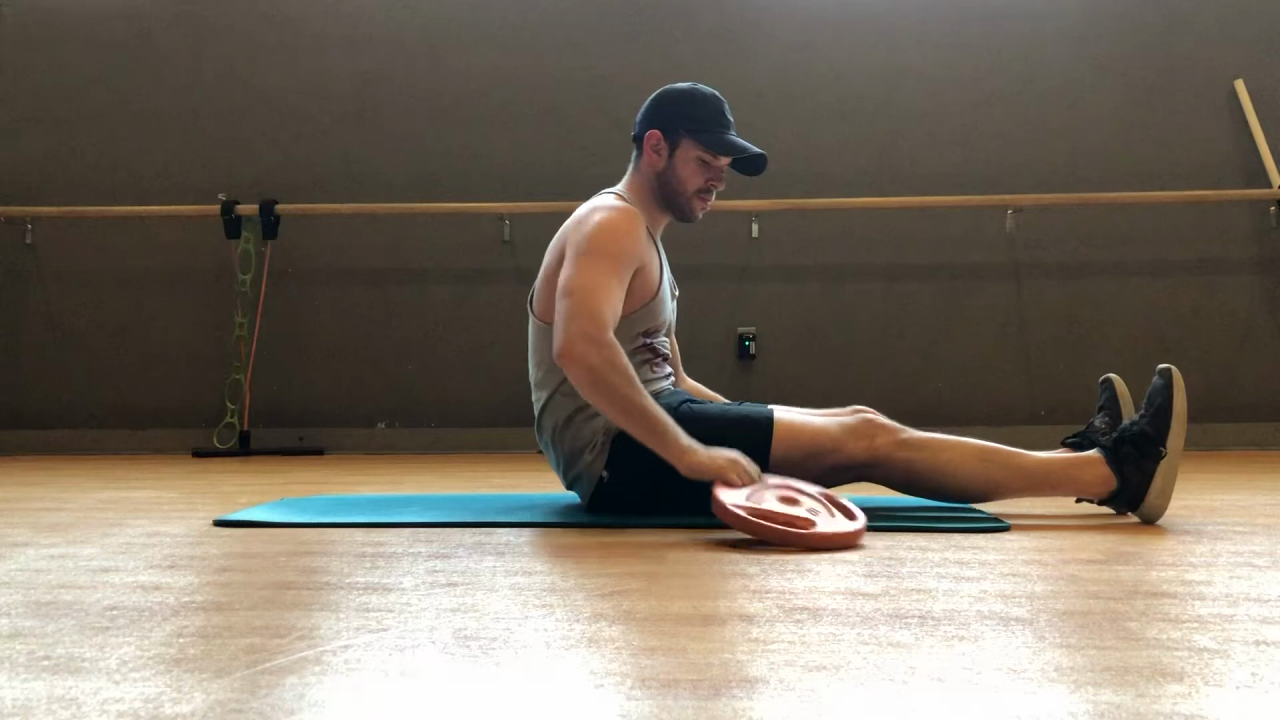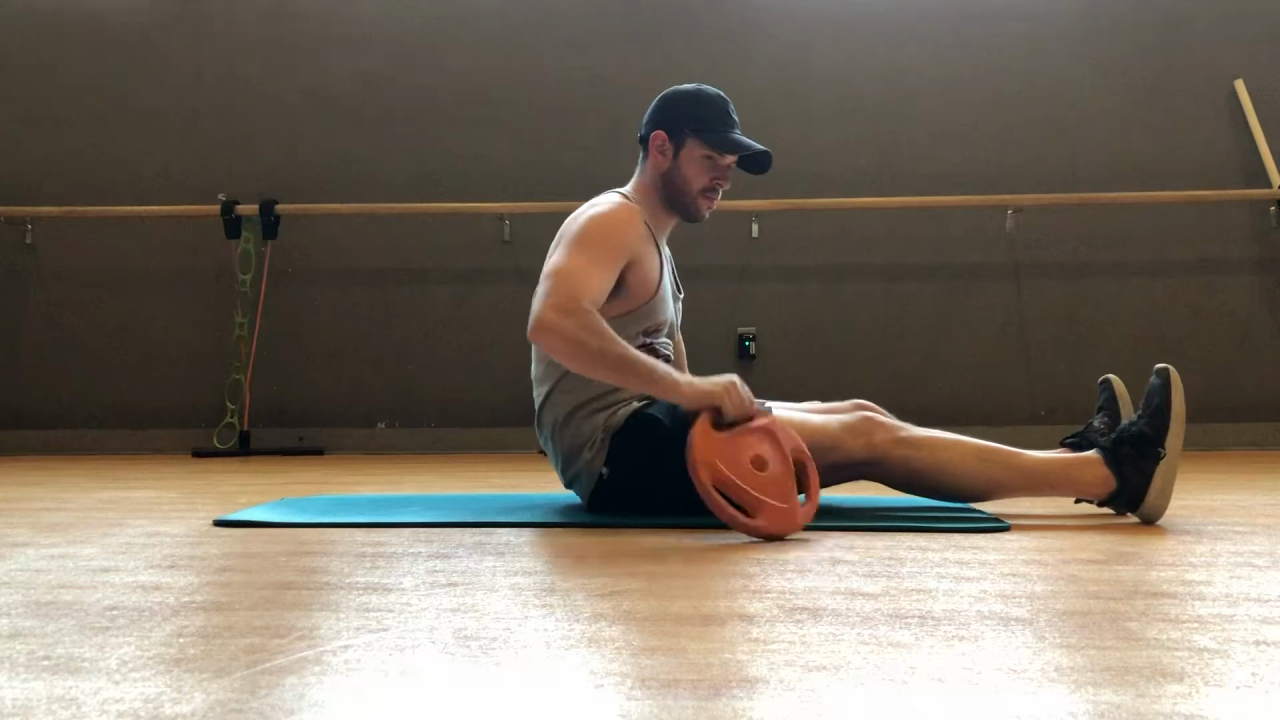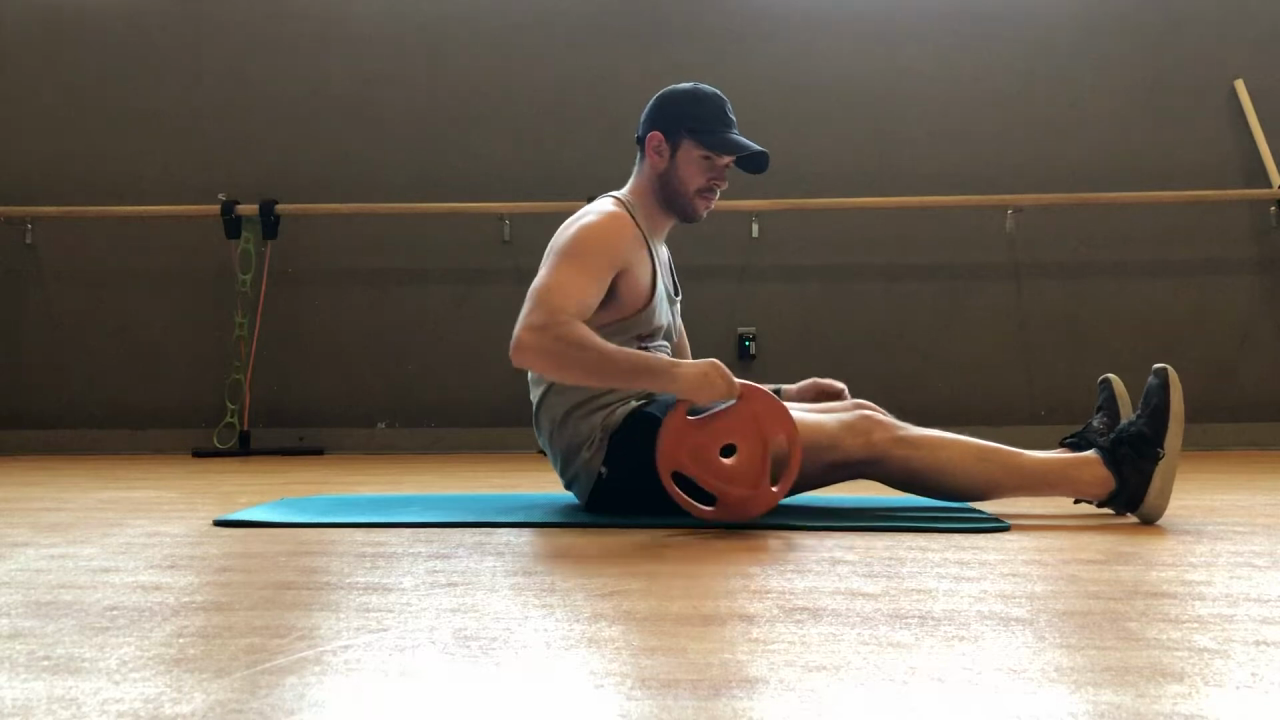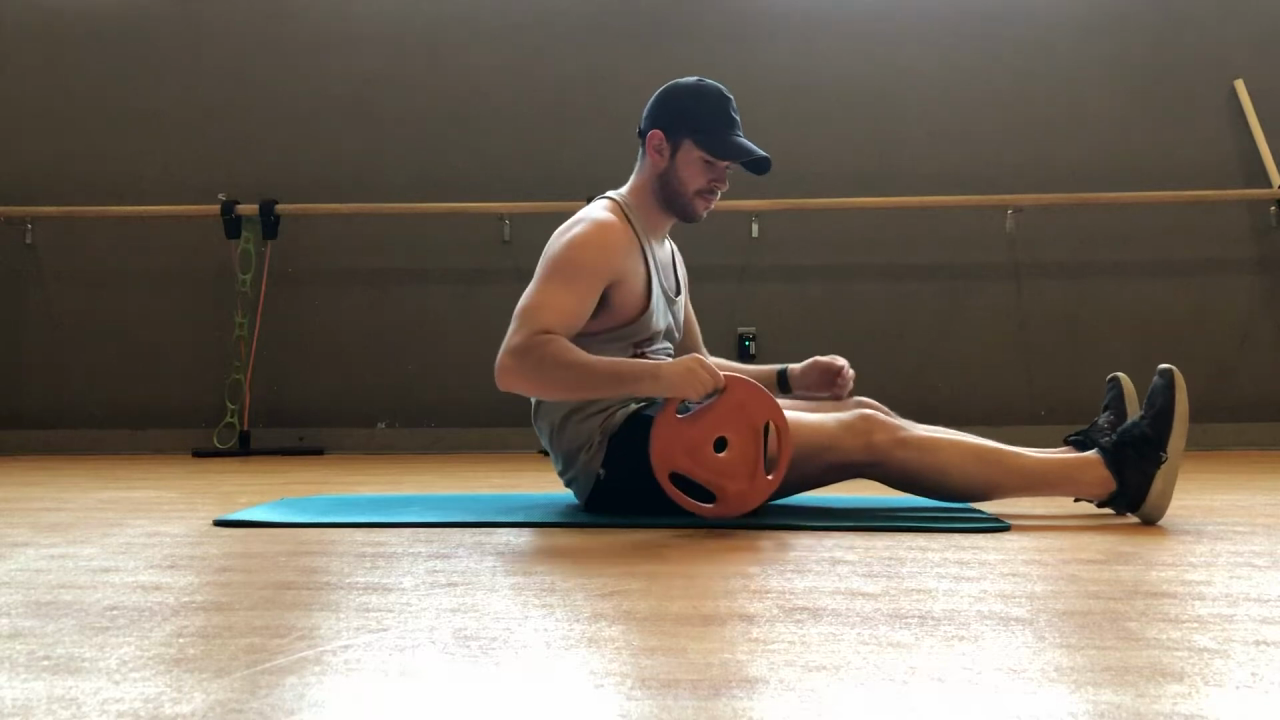
dt=0.2s
person 1, frame 1
left shoulder: (642, 241)
right shoulder: (610, 225)
right elbow: (582, 349)
left wrist: (776, 428)
right wrist: (688, 453)
left hip: (636, 440)
right hip: (618, 455)
left knee: (856, 422)
right knee: (866, 439)
left ankle: (1079, 461)
right ankle: (1111, 473)
person 1, frame 2
left shoulder: (649, 245)
right shoulder: (610, 222)
right elbow: (552, 324)
left wrist: (780, 418)
right wrist: (684, 391)
left hip: (635, 439)
right hip: (616, 450)
left knee: (857, 417)
right knee: (866, 439)
left ankle: (1076, 459)
right ankle: (1110, 472)
person 1, frame 3
left shoulder: (653, 250)
right shoulder: (604, 229)
right elbow: (533, 342)
left wrist: (782, 396)
right wrist: (676, 376)
left hip: (642, 435)
right hip: (615, 451)
left knee: (858, 417)
right knee: (863, 438)
left ankle: (1080, 461)
right ankle: (1111, 474)
person 1, frame 4
left shoulder: (661, 250)
right shoulder: (598, 237)
left elbow: (695, 371)
right elbow: (516, 364)
left wrist: (788, 379)
right wrist: (655, 378)
left hip: (646, 438)
right hip: (617, 455)
left knee: (861, 416)
right knee: (866, 438)
left ankle: (1083, 460)
right ankle: (1112, 473)
